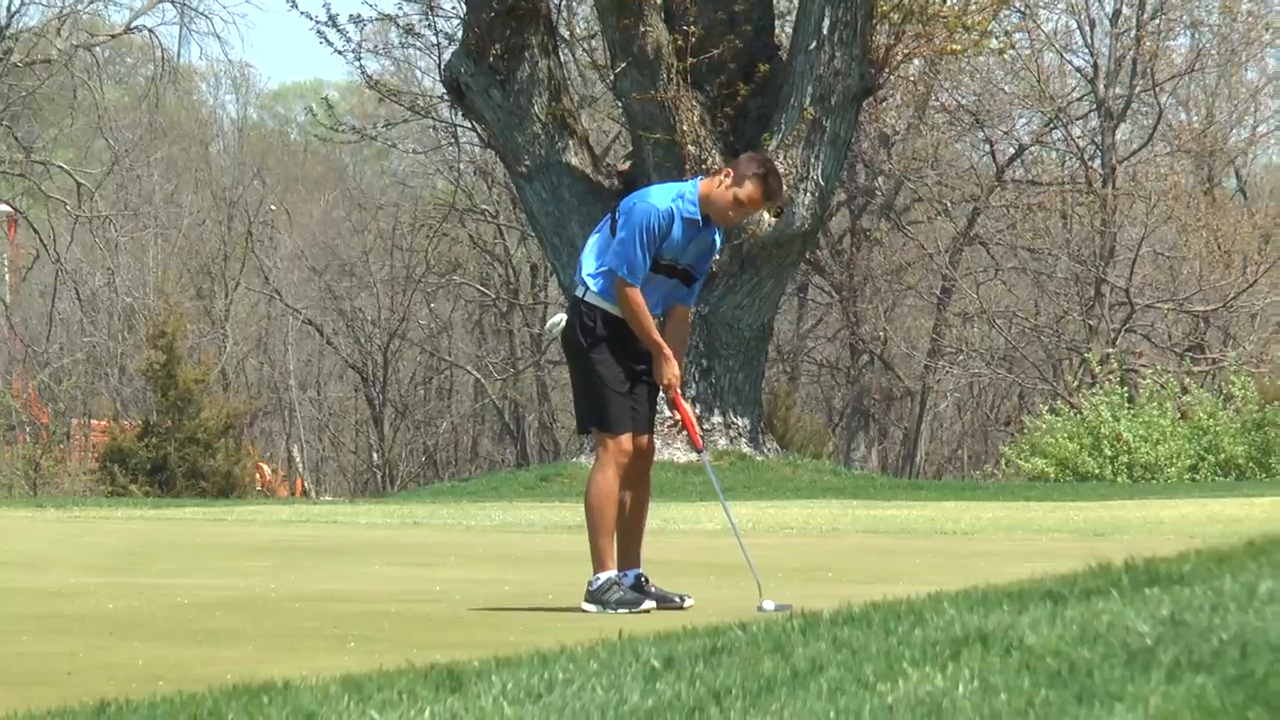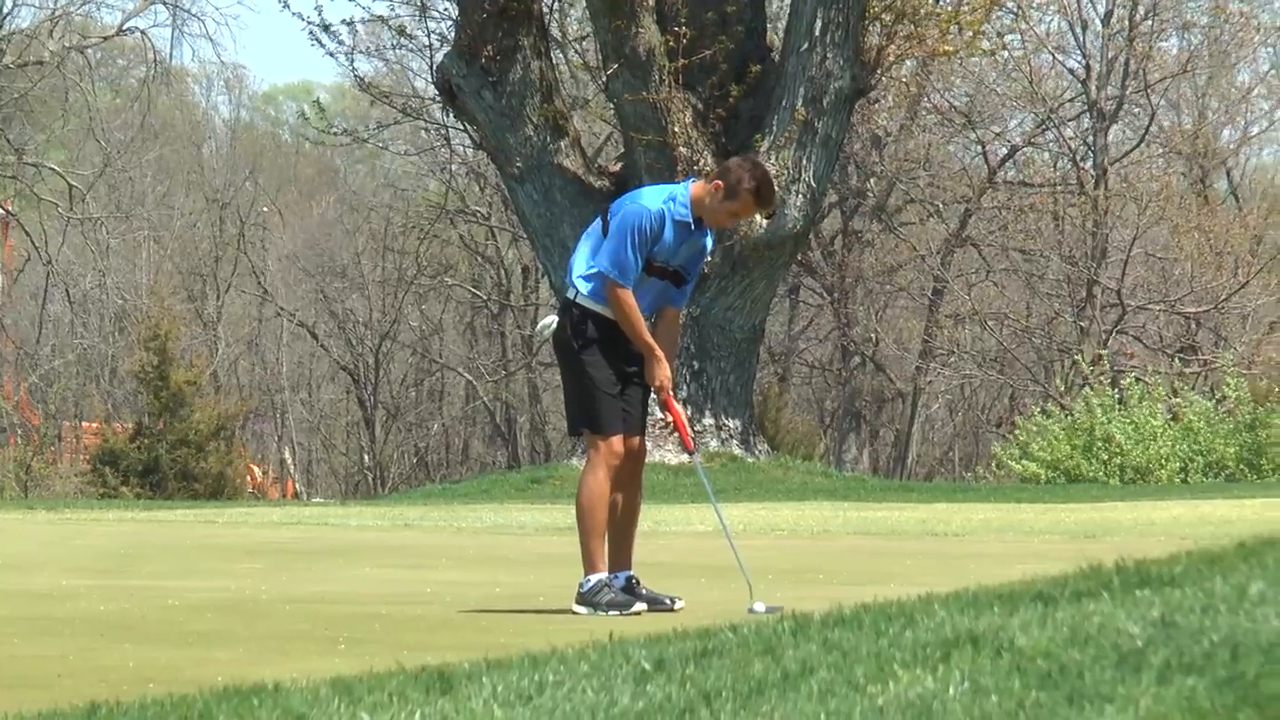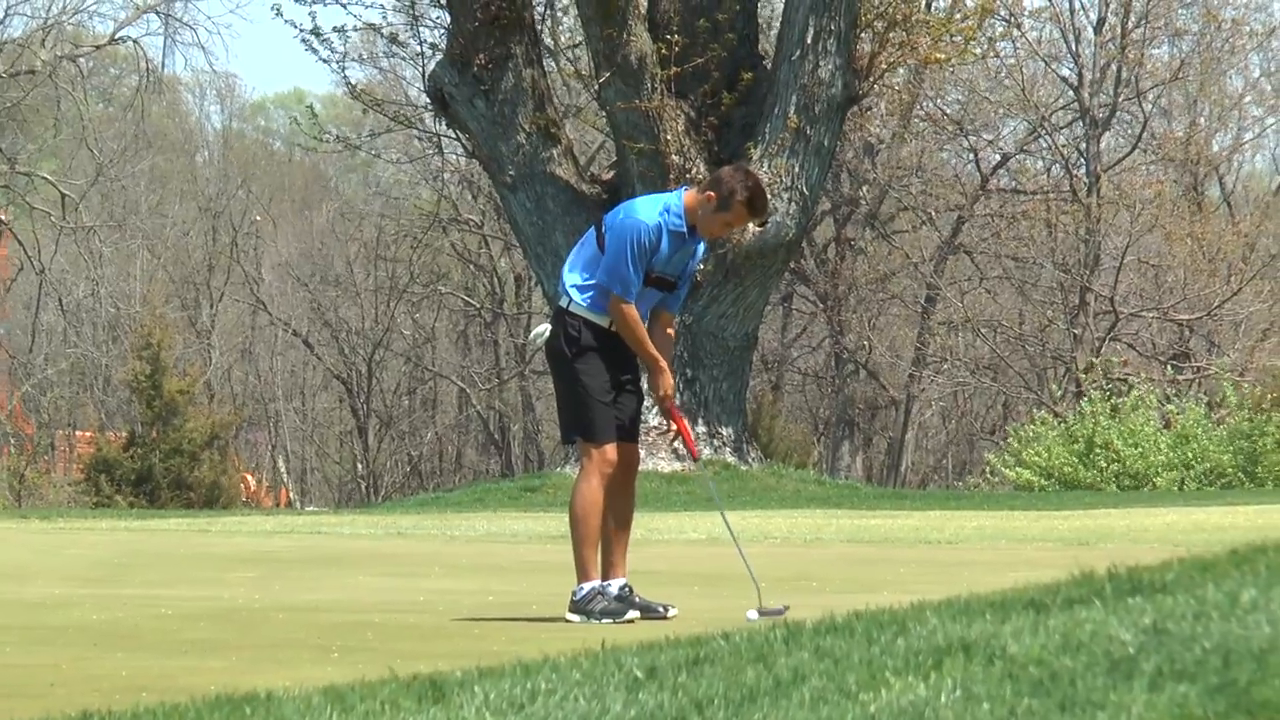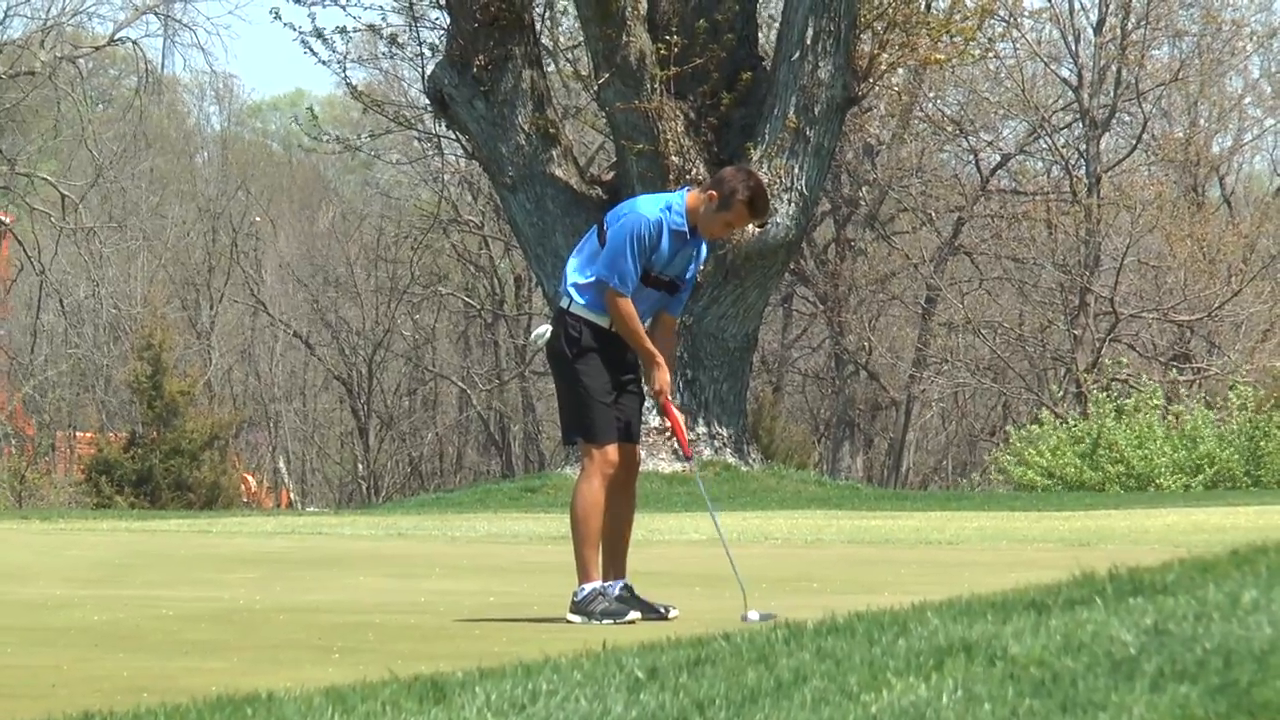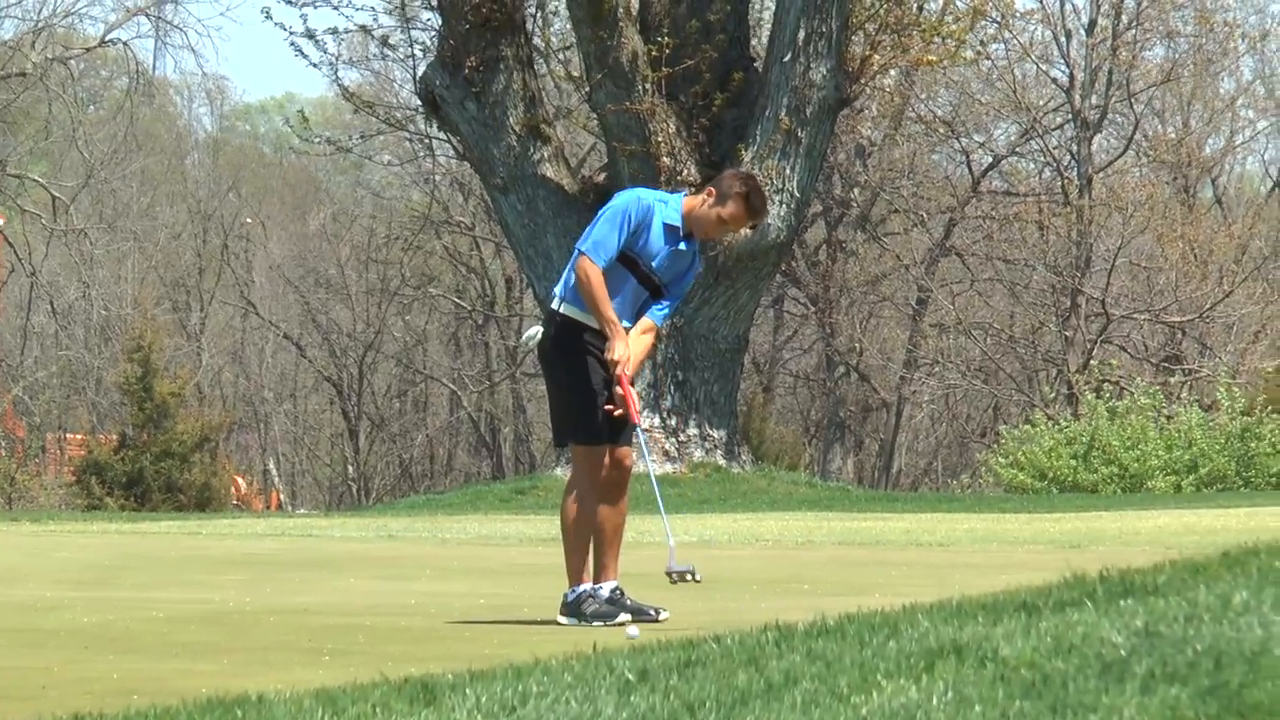
dt=0.4s
person 1, frame 1
left shoulder: (710, 236)
right shoulder: (654, 207)
left elbow: (678, 310)
right elbow: (625, 287)
left wrist: (673, 377)
right wrist: (663, 355)
left hip: (637, 333)
right hip: (598, 325)
left knee: (640, 454)
right knee: (616, 450)
left ankle: (630, 577)
right ankle: (602, 582)
person 1, frame 2
left shoulder: (702, 239)
right shoulder: (645, 208)
left elbow: (670, 311)
right elbow: (616, 288)
left wrist: (665, 381)
right wrist: (654, 356)
left hip: (630, 334)
right hip: (589, 325)
left knee: (633, 455)
right knee: (607, 451)
left ankle: (622, 579)
right ankle: (593, 584)
person 1, frame 3
left shoulder: (694, 243)
right shoulder: (641, 220)
left elbow: (663, 316)
right elbow: (620, 303)
left wrist: (667, 388)
right wrist: (658, 368)
left hip: (621, 340)
right hip: (581, 333)
left knee: (626, 463)
right knee: (601, 459)
left ankle: (615, 586)
right ankle: (586, 592)
person 1, frame 4
left shoulder: (697, 246)
right shoulder: (643, 217)
left elbow: (665, 319)
right elbow: (616, 297)
left wrist: (665, 390)
right wrist: (654, 363)
left hip: (623, 342)
right hip: (582, 333)
left knee: (627, 464)
right knee: (602, 460)
left ankle: (617, 587)
right ankle: (587, 593)
person 1, frame 5
left shoulder: (690, 260)
right shoulder: (638, 205)
left elbow: (648, 326)
right elbow: (586, 265)
left wrist: (626, 376)
right wrist: (616, 335)
left hip: (615, 344)
right hip: (573, 333)
left knee: (619, 464)
right knee: (590, 462)
left ankle: (606, 589)
right ankle: (577, 595)
